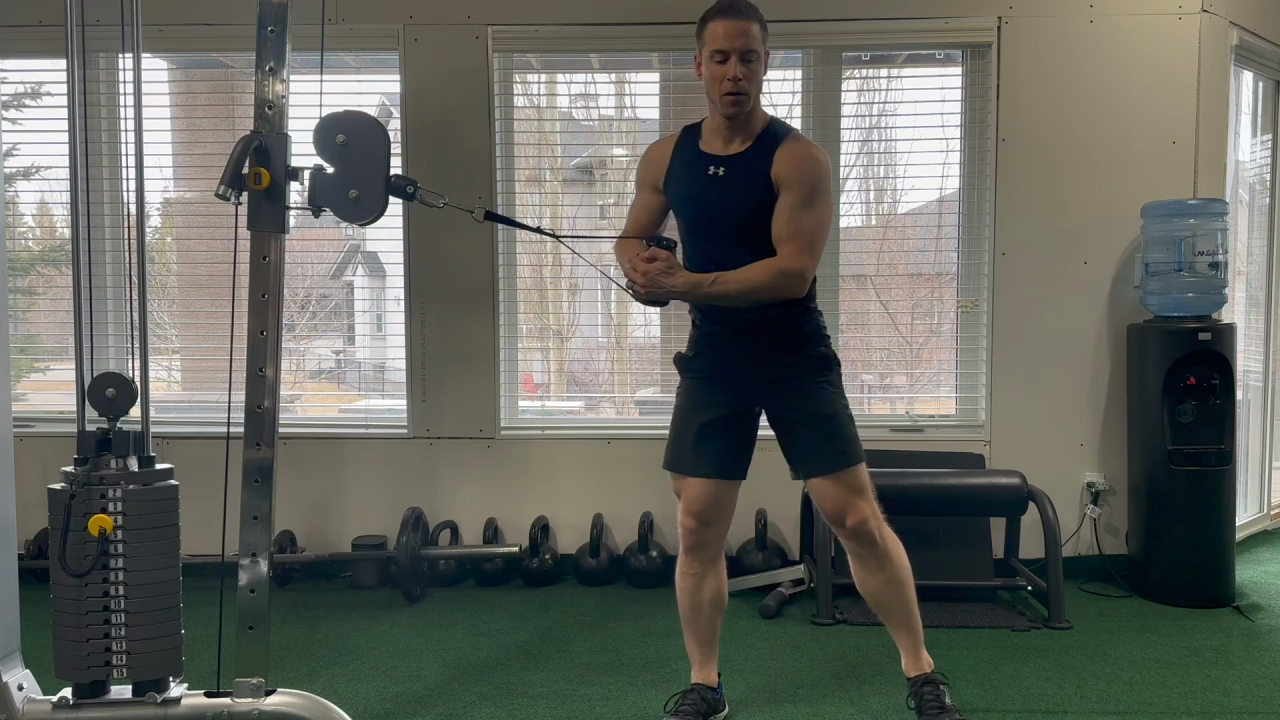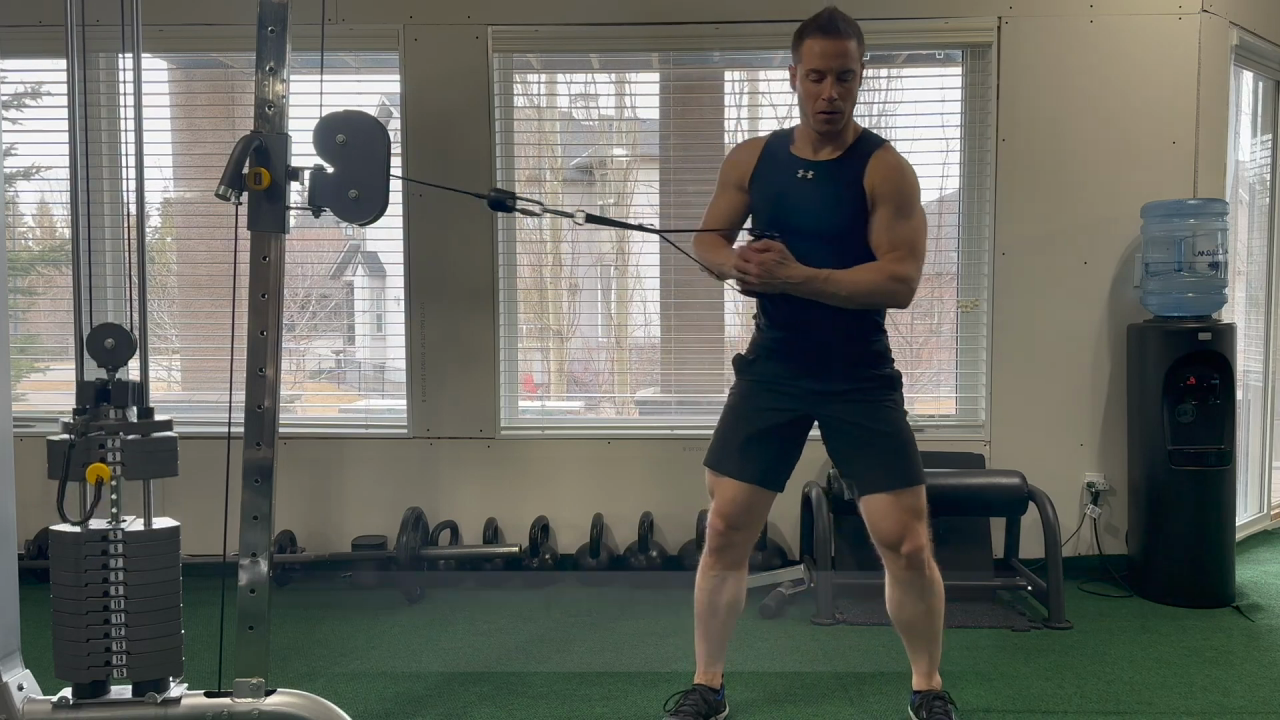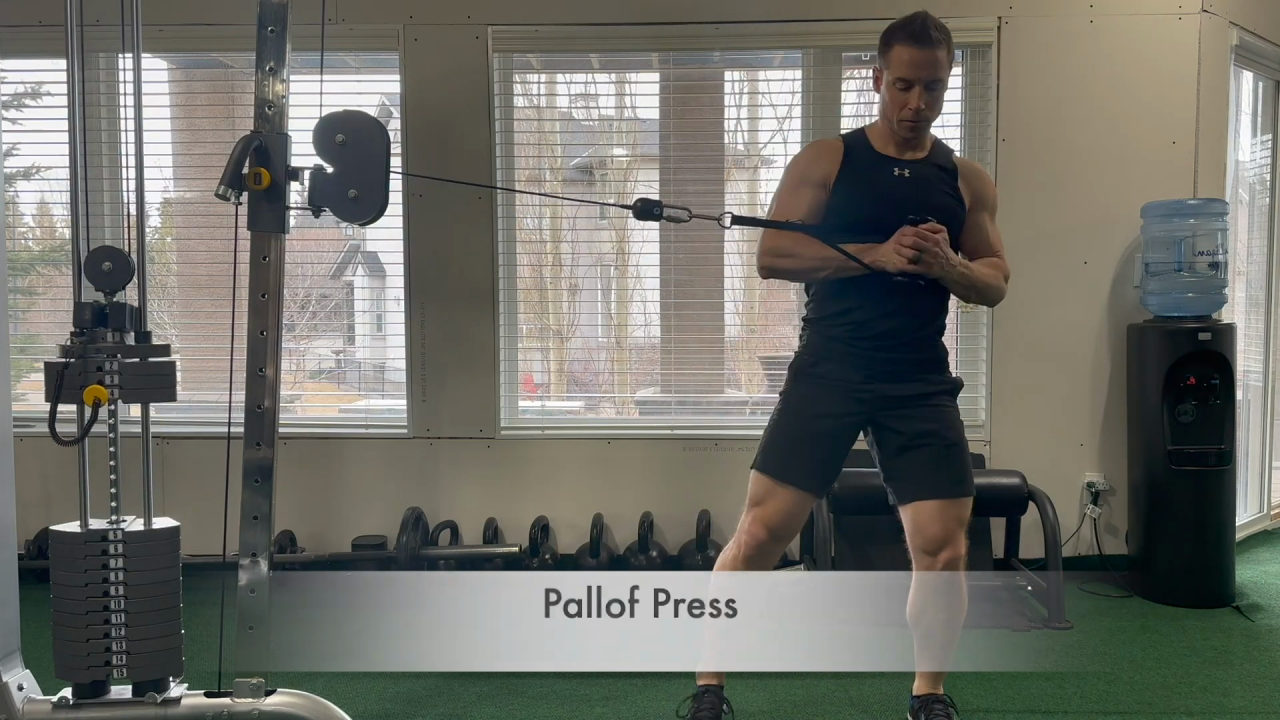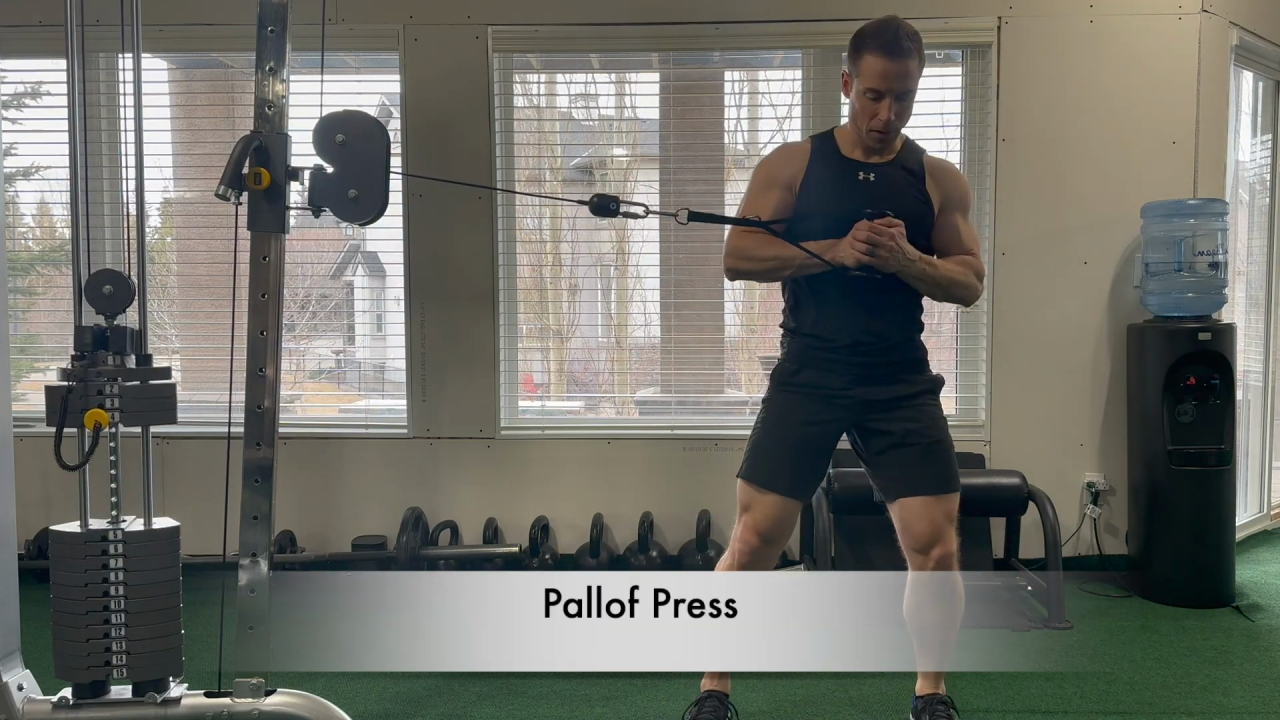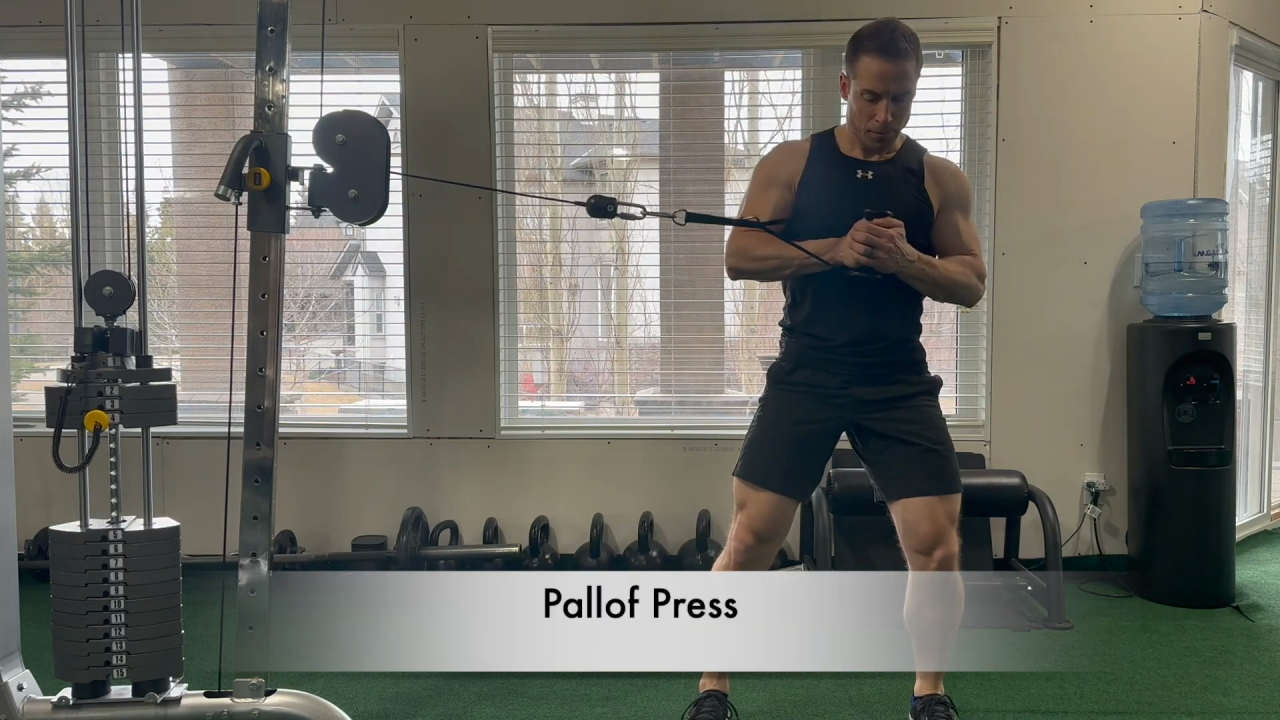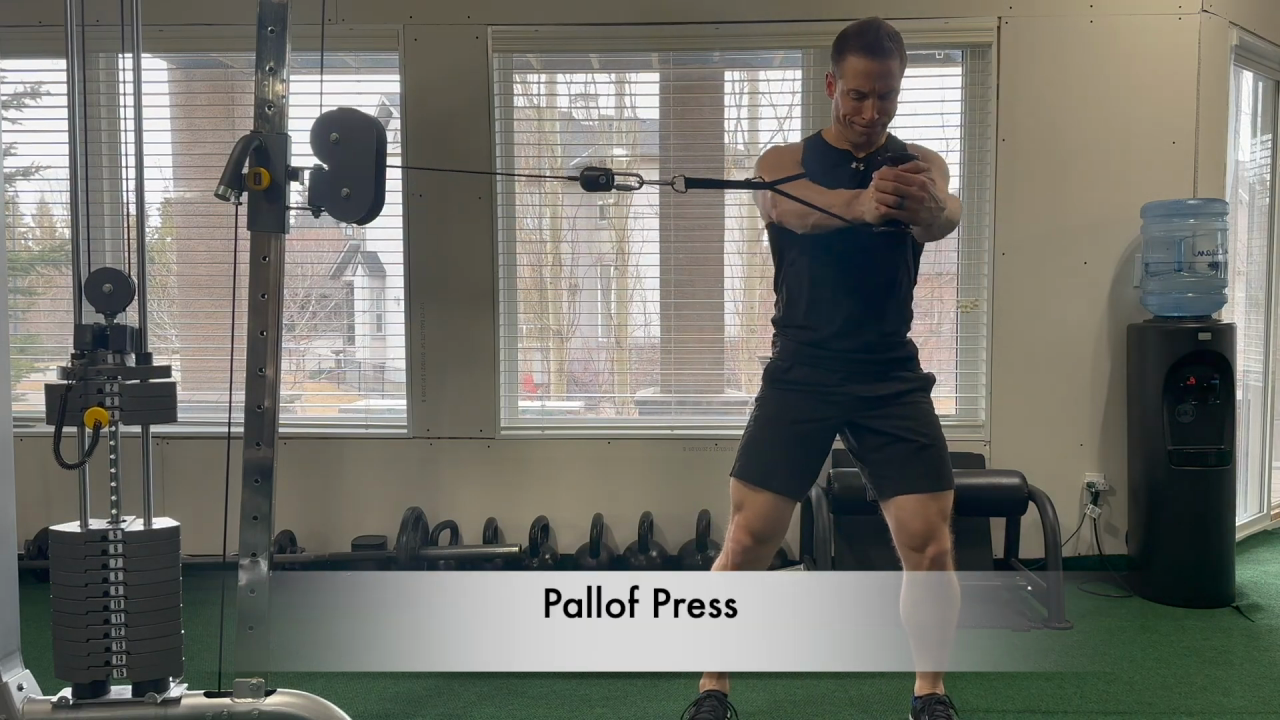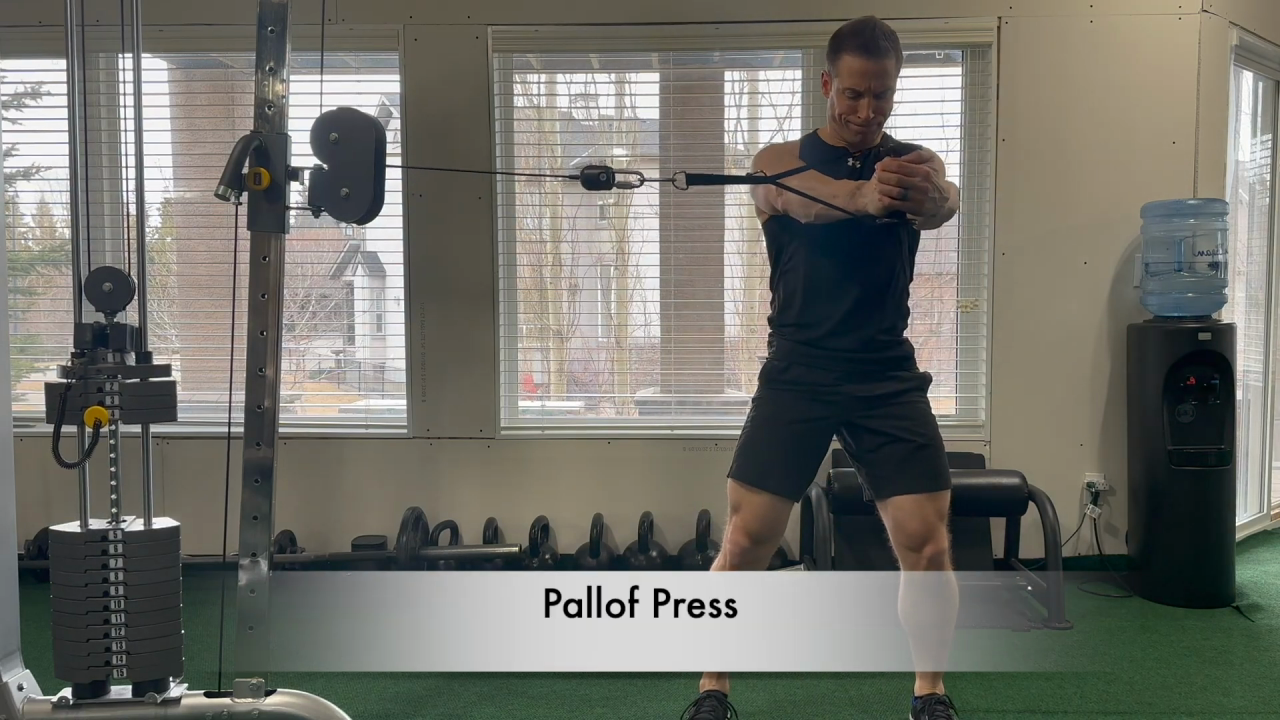
dt=0.4s
person 1, frame 1
left shoulder: (797, 156)
right shoulder: (666, 157)
left elbow: (796, 272)
right elbow: (632, 237)
left wrist: (692, 284)
right wrist: (640, 265)
left hip: (796, 363)
right hip: (712, 364)
left knee: (857, 520)
right knee: (697, 531)
person 1, frame 2
left shoulder: (886, 170)
right shoulder: (752, 158)
left elbow: (899, 282)
right elbow: (709, 239)
left wrist: (797, 274)
right wrist: (733, 263)
left hip: (859, 379)
right hip: (772, 371)
left knee: (906, 545)
right knee: (725, 532)
person 1, frame 3
left shoulder: (967, 180)
right shoulder: (825, 160)
left elbow: (996, 281)
right elbow: (772, 255)
left wrist: (947, 264)
right wrist: (877, 254)
left hip: (920, 384)
right hip: (827, 371)
left knee: (944, 554)
right knee: (761, 534)
person 1, frame 4
left shoulder: (939, 179)
right shoulder: (792, 164)
left elbow: (970, 281)
right elbow: (738, 257)
left wrist: (904, 258)
right wrist: (836, 250)
left hip: (901, 385)
right hip: (807, 379)
left knee: (936, 549)
right knee: (752, 542)
person 1, frame 5
left shoulder: (940, 178)
right shoulder: (792, 162)
left elbow: (971, 283)
right elbow: (740, 255)
left wrist: (902, 258)
right wrist: (835, 249)
left hip: (899, 383)
right hip: (805, 376)
left knee: (937, 550)
right knee: (748, 541)
person 1, frame 6
left shoulder: (919, 160)
right shoulder: (786, 159)
left elbow: (945, 218)
right elbow: (798, 213)
left wrist: (921, 202)
right wrist: (861, 205)
left hip: (891, 377)
right hip: (802, 373)
left knee: (931, 547)
right knee: (746, 541)
person 1, frame 7
left shoulder: (914, 159)
right shoulder: (782, 159)
left elbow: (943, 206)
right elbow: (807, 203)
left wrist: (925, 193)
right wrist: (864, 195)
left hip: (888, 377)
right hip: (797, 375)
left knee: (928, 548)
right knee: (744, 543)
